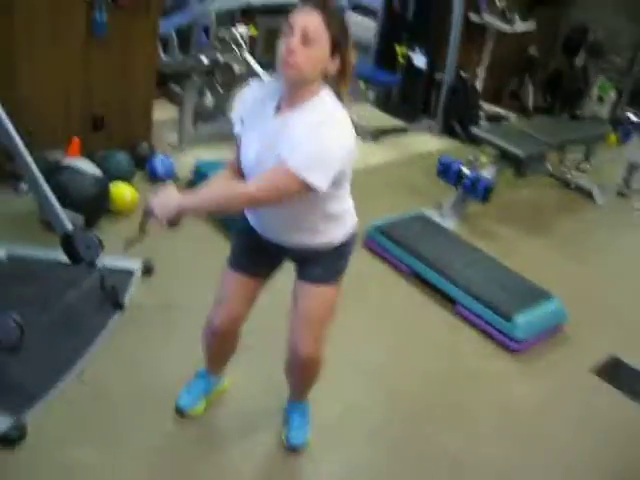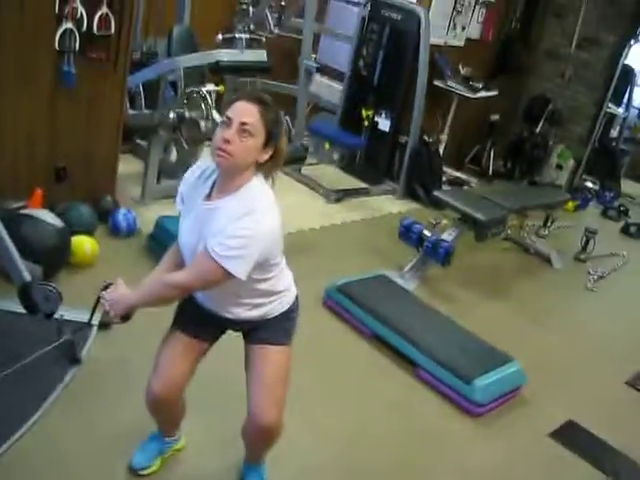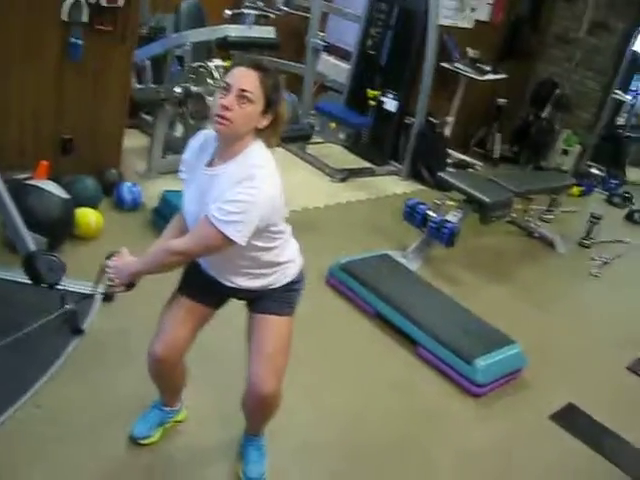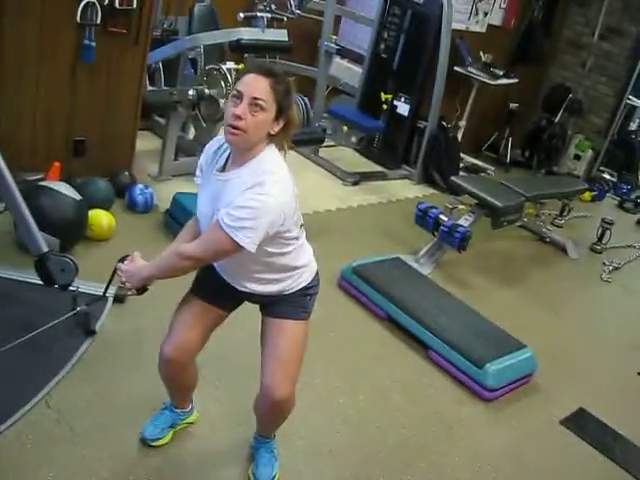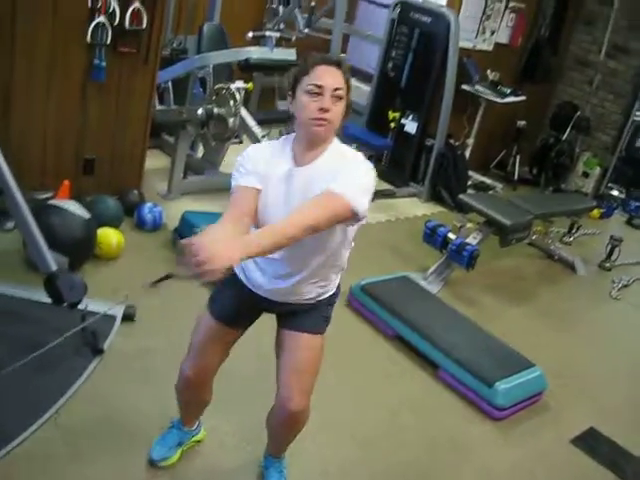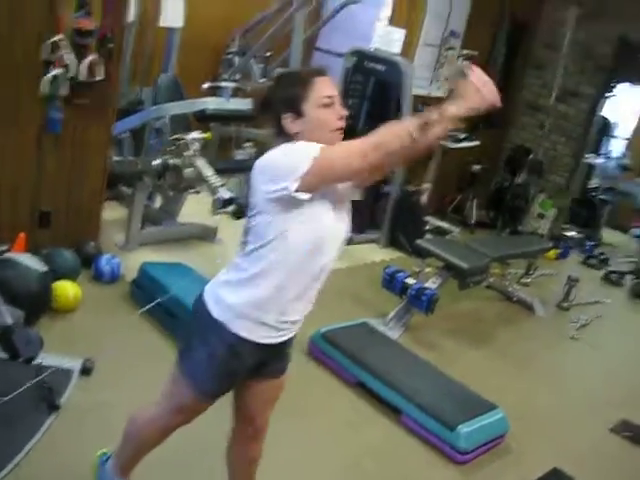
dt=0.4s
person 1, frame 1
left shoulder: (330, 131)
right shoulder: (257, 94)
left elbow: (255, 194)
right elbow: (238, 170)
left wrist: (181, 203)
right wrist: (187, 198)
left hip: (323, 244)
right hip: (263, 229)
left knee: (305, 351)
right knee: (222, 323)
left ankle: (298, 403)
right ankle: (212, 375)
person 1, frame 2
left shoulder: (255, 218)
right shoulder: (199, 175)
left elbow: (185, 282)
right elbow: (181, 249)
left wrist: (130, 299)
right wrist: (134, 291)
left hip: (267, 311)
right hip: (208, 301)
left knee: (265, 421)
right knee: (160, 392)
right ankle: (169, 436)
person 1, frame 3
left shoulder: (256, 185)
right shoulder: (201, 143)
left elbow: (186, 248)
right elbow: (185, 218)
left wrist: (134, 267)
right wrist: (139, 262)
left hip: (272, 280)
right hip: (213, 267)
left knee: (263, 389)
right knee: (161, 354)
left ankle: (253, 437)
right ankle: (170, 406)
person 1, frame 4
left shoulder: (268, 191)
right shoulder: (216, 150)
left elbow: (197, 253)
right elbow: (200, 223)
left wrist: (145, 272)
right wrist: (150, 264)
left hip: (287, 286)
right hip: (227, 269)
left knee: (277, 393)
right knee: (173, 354)
left ankle: (264, 439)
right ankle: (181, 408)
person 1, frame 5
left shoulder: (354, 169)
right shoulder: (258, 157)
left elbow: (301, 223)
right elbow: (237, 218)
left wrist: (232, 249)
right wrist: (217, 244)
left hip: (310, 297)
right hip: (250, 280)
left knee: (293, 405)
right knee: (194, 370)
right ankle: (186, 426)
person 1, frame 6
left shoulder: (335, 173)
right shoulder: (281, 164)
left elbow: (392, 151)
right elbow: (381, 146)
left wrist: (454, 109)
right wrist: (457, 106)
left hip: (276, 332)
right hip: (229, 322)
left knee: (252, 427)
right knee: (173, 412)
